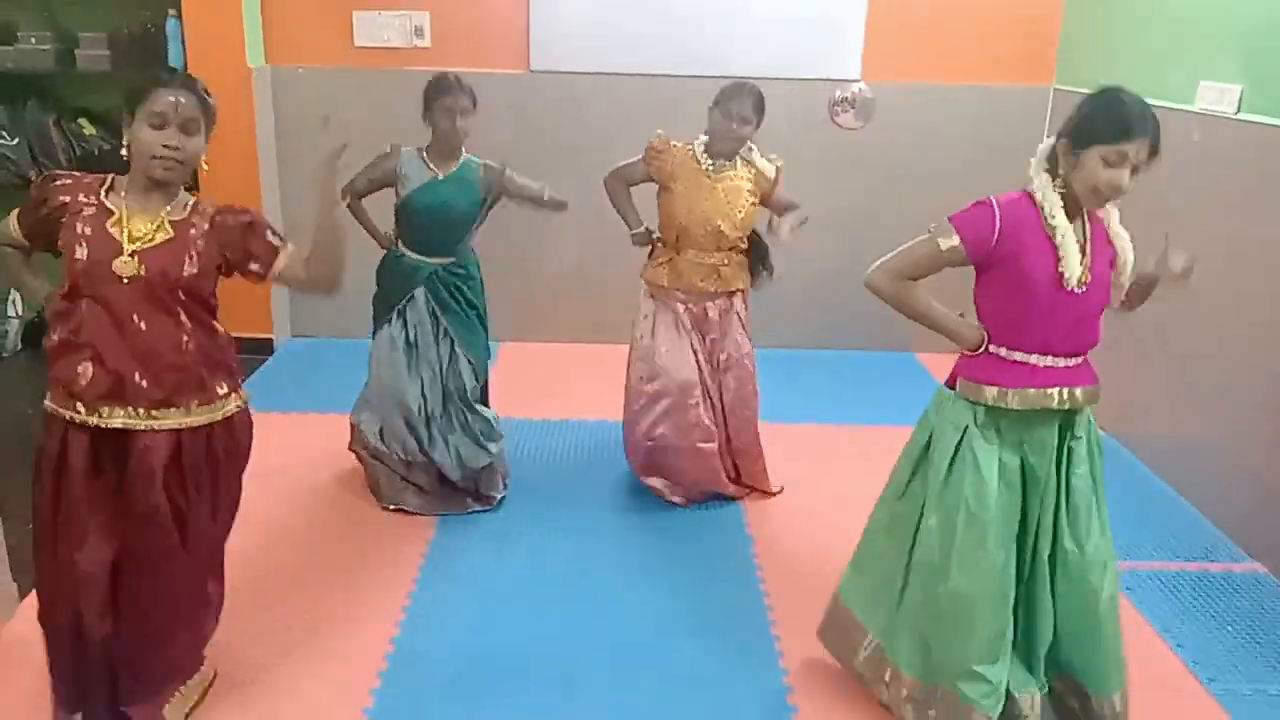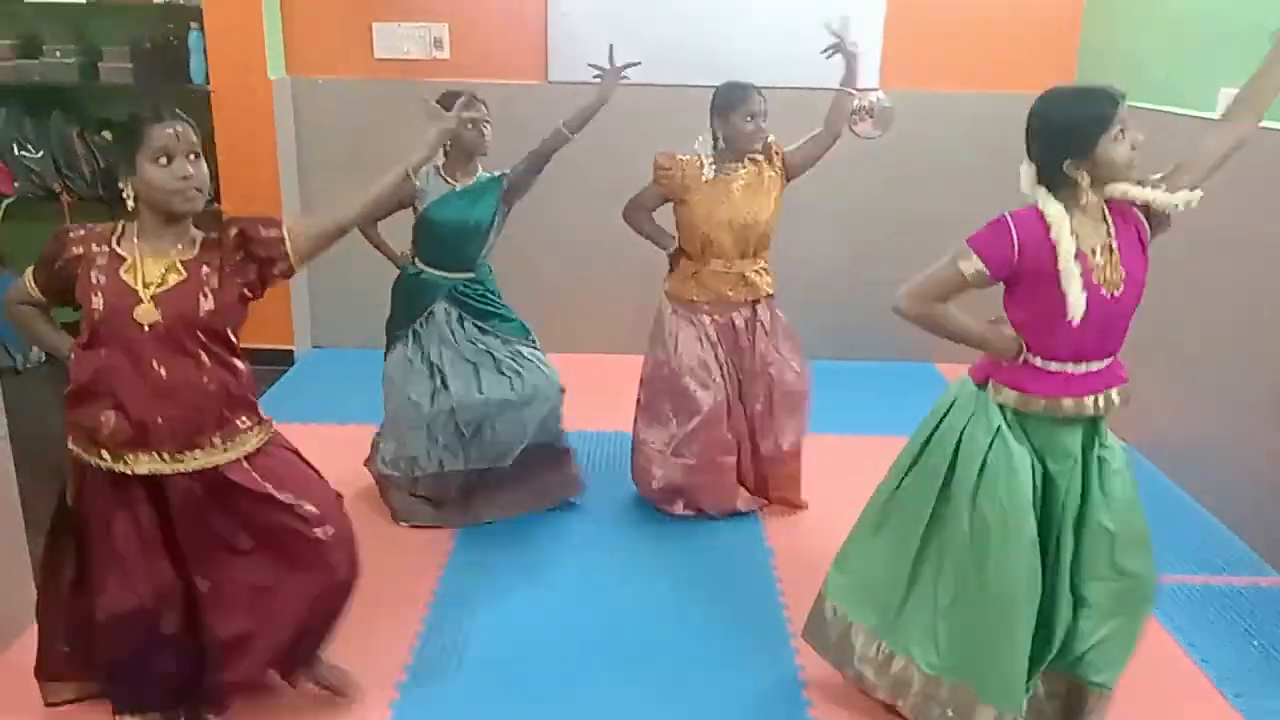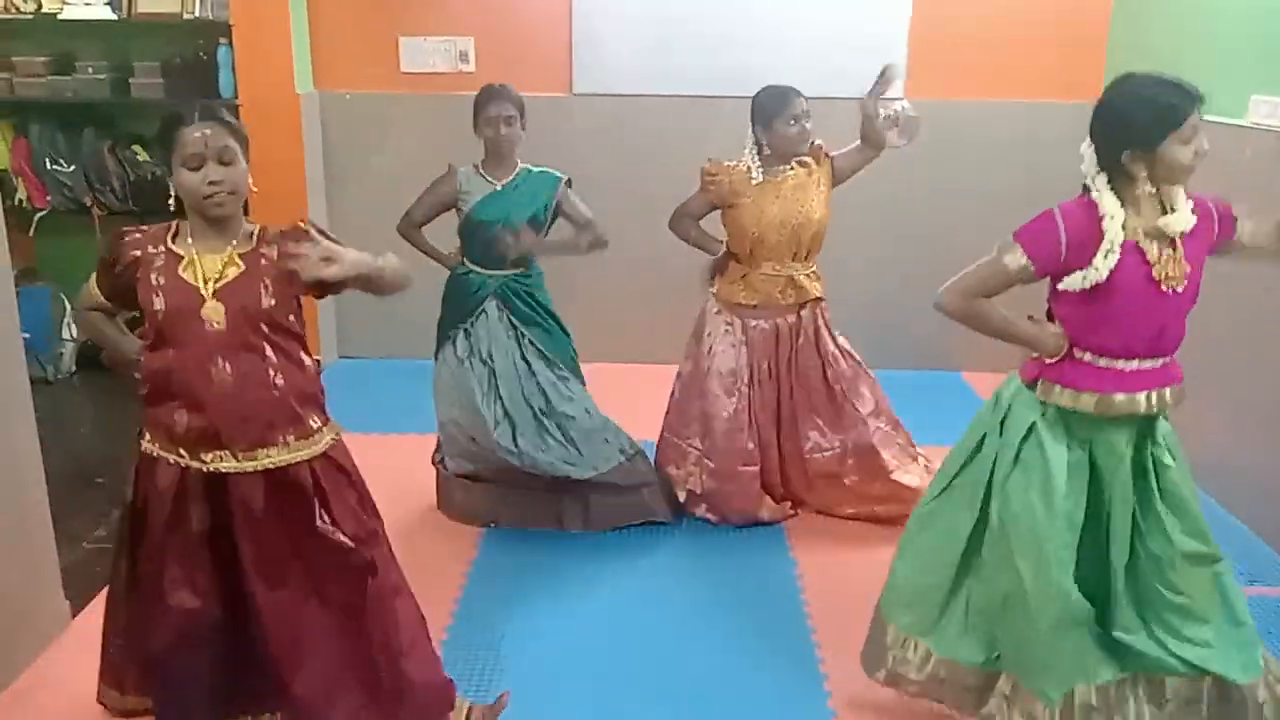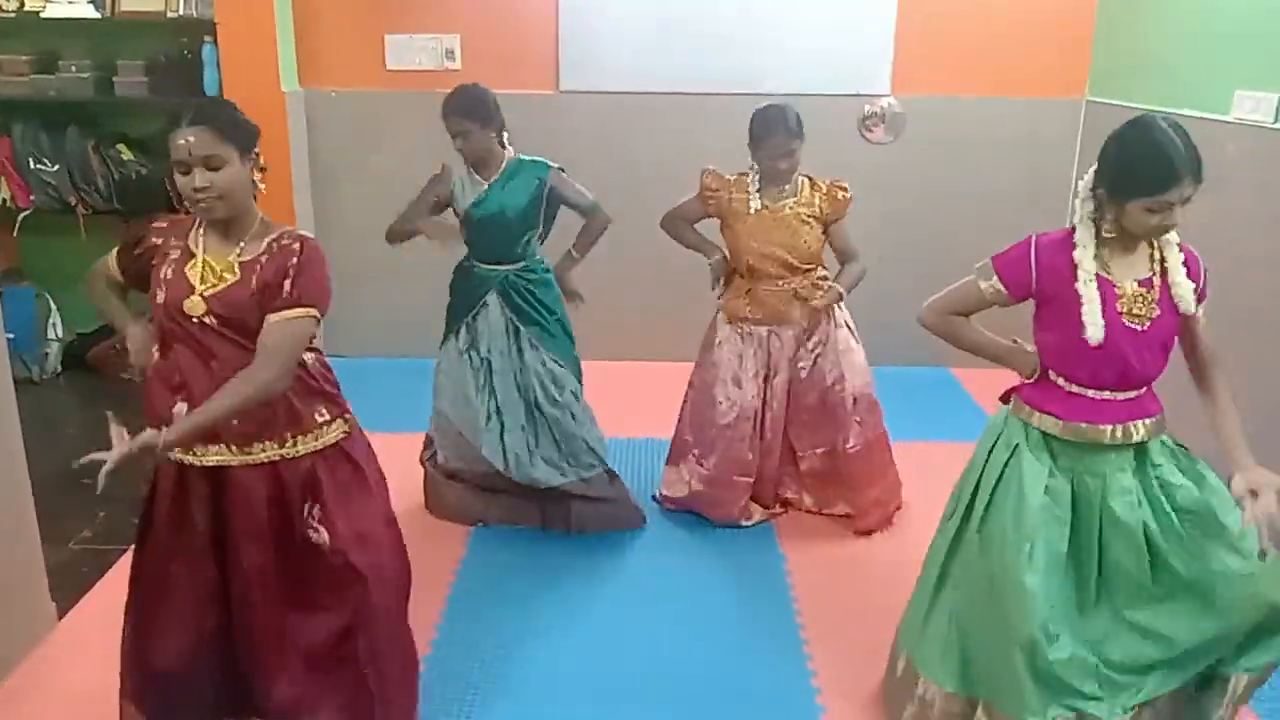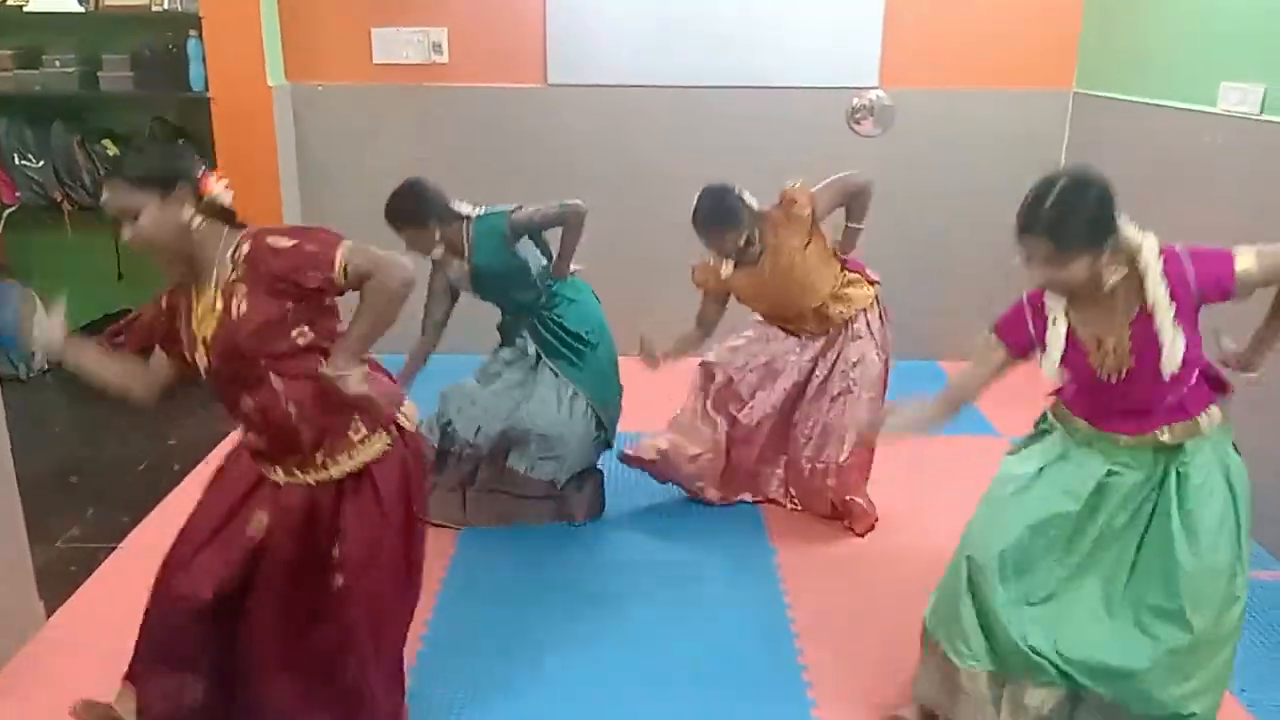
dt=0.3s
person 1, frame 1
left shoulder: (1108, 232)
right shoulder: (1000, 218)
right elbow: (884, 277)
left wrist: (1156, 277)
right wrist: (963, 330)
left hip: (1066, 431)
right hip: (985, 426)
left knee: (1075, 581)
right knee: (967, 581)
person 1, frame 2
left shoulder: (1137, 215)
right shoulder: (1022, 233)
right elbow: (913, 301)
right wrist: (993, 341)
left hip: (1087, 430)
right hip: (1009, 426)
left knee: (1114, 573)
right knee: (998, 582)
person 1, frame 3
left shoulder: (1198, 220)
right shoulder: (1071, 227)
right elbow: (955, 297)
right wrist: (1042, 339)
left hip: (1141, 432)
right hip: (1056, 424)
left knee: (1176, 573)
right knee: (1038, 582)
person 1, frame 4
left shoulder: (1182, 265)
right shoulder: (1045, 258)
left elbow: (1206, 369)
right elbow: (936, 314)
right wrist: (1019, 358)
left hip: (1137, 458)
right hip: (1040, 453)
right knee: (1026, 611)
person 1, frame 5
left shoulder: (1179, 276)
right shoulder: (1038, 312)
right elbow: (959, 392)
right wrist: (899, 421)
left hip: (1182, 460)
right hip: (1083, 449)
left knee: (1188, 619)
right knee: (994, 553)
person 2, frame 1
left shoulder: (221, 227)
right shoulder: (68, 198)
left elbow: (323, 277)
left wrist: (328, 185)
left hip: (191, 428)
right hip: (90, 428)
left knee: (176, 567)
right knee: (83, 570)
person 2, frame 2
left shoulder: (235, 250)
right shoulder: (81, 251)
left elbow: (337, 223)
left wrist: (426, 149)
right wrist: (73, 355)
left hip: (224, 456)
right hip: (121, 470)
left knee: (318, 539)
right knee: (131, 602)
left ankle: (268, 654)
person 2, frame 3
left shoulder: (287, 250)
right shoulder: (140, 252)
left elbow: (395, 276)
right elbow: (89, 308)
left wrist: (355, 264)
right wrist: (142, 358)
left hip: (291, 462)
right hip: (187, 469)
left knee: (352, 584)
right knee: (184, 603)
person 2, frame 4
left shoulder: (293, 255)
right shoulder: (162, 242)
left elbow: (274, 372)
right elbow: (101, 275)
left wrist: (168, 436)
right wrist: (136, 335)
left hip: (300, 456)
right hip: (199, 464)
left knee: (343, 593)
right knee: (189, 603)
person 2, frame 5
left shoulder: (273, 255)
right shoulder: (179, 298)
left elbow: (396, 273)
right elbow: (144, 384)
left wrist: (347, 359)
right wrist: (61, 345)
left hip: (355, 458)
right hip: (273, 464)
left knee: (352, 611)
right knee: (201, 581)
person 3, frame 1
left shoulder: (485, 176)
right shoulder: (401, 163)
left elbow: (556, 202)
right elbow: (351, 192)
left wrist: (502, 185)
right wrist: (381, 238)
left hip: (455, 290)
right hip: (403, 287)
left knee: (457, 386)
right knee: (399, 386)
left ankle: (465, 472)
right ankle: (405, 476)
person 3, frame 2
left shoulder: (500, 188)
right shoulder: (419, 183)
left elbow: (551, 145)
right elbow: (365, 219)
left wrist: (605, 92)
right wrist: (397, 260)
left hip: (475, 302)
right hip: (422, 304)
left knee: (528, 381)
right knee: (417, 404)
left ankle: (505, 482)
right ankle: (420, 490)
person 3, frame 3
left shoulder: (547, 184)
right shoulder: (460, 181)
left elbow: (595, 236)
right elbow: (408, 224)
left wrist: (543, 245)
right wrist: (446, 260)
left hip: (525, 305)
right hip: (470, 307)
left knee: (554, 400)
right knee: (473, 411)
left ankle: (570, 498)
right ankle: (481, 497)
person 3, frame 4
left shoulder: (537, 174)
right shoulder: (450, 180)
left elbow: (600, 215)
right elbow: (393, 232)
left wrist: (566, 264)
right wrist: (422, 226)
left hip: (534, 299)
right hip: (475, 299)
left knee: (545, 397)
right knee: (463, 404)
left ankle: (563, 494)
right ankle: (473, 497)
person 3, frame 5
left shoulder: (499, 225)
right shoulder: (445, 268)
left elbow: (575, 211)
right elbow: (428, 338)
left wrist: (560, 270)
left hip: (565, 323)
right hip: (524, 332)
left knee: (557, 421)
right knee: (470, 409)
left ankle: (557, 496)
person 4, frame 1
left shoulder: (757, 175)
right shoulder: (671, 159)
left elbow: (794, 210)
right elbow: (614, 179)
left wrist: (785, 225)
right wrist: (637, 228)
left hip: (726, 300)
right hip: (670, 295)
left knee: (733, 391)
right knee: (671, 388)
left ankle: (730, 473)
right ankle: (684, 475)
person 4, frame 2
left shoulder: (774, 171)
right shoulder: (683, 175)
left elbow: (831, 132)
right elbow: (632, 211)
left wrist: (850, 71)
right wrist: (672, 244)
left hip: (755, 308)
right hip: (694, 308)
left knee: (774, 395)
right knee: (699, 406)
left ankle: (760, 481)
right ankle: (702, 489)
person 4, frame 3
left shoulder: (820, 173)
right shoulder: (731, 181)
left elbow: (873, 145)
right elbow: (679, 220)
left wrist: (873, 105)
right wrist: (720, 250)
left hip: (803, 314)
right hip: (739, 314)
left knee: (845, 402)
right knee: (727, 410)
right ankle: (730, 498)
person 4, frame 4
left shoulder: (823, 196)
right shoulder: (726, 194)
left elbow: (851, 259)
right elbow: (671, 220)
left wrist: (831, 292)
right wrist: (711, 252)
left hip: (816, 315)
right hip: (747, 322)
left knee: (847, 397)
right knee: (731, 412)
left ankle: (860, 499)
right ankle: (730, 495)
person 4, frame 5
left shoulder: (793, 219)
right shoulder: (719, 271)
left elbow: (858, 184)
right elbow: (703, 329)
left wrist: (847, 247)
right wrist: (663, 356)
left hip: (849, 326)
right hip: (784, 331)
left knee: (835, 419)
right knee: (727, 374)
left ankle: (838, 500)
right ankle: (719, 477)
